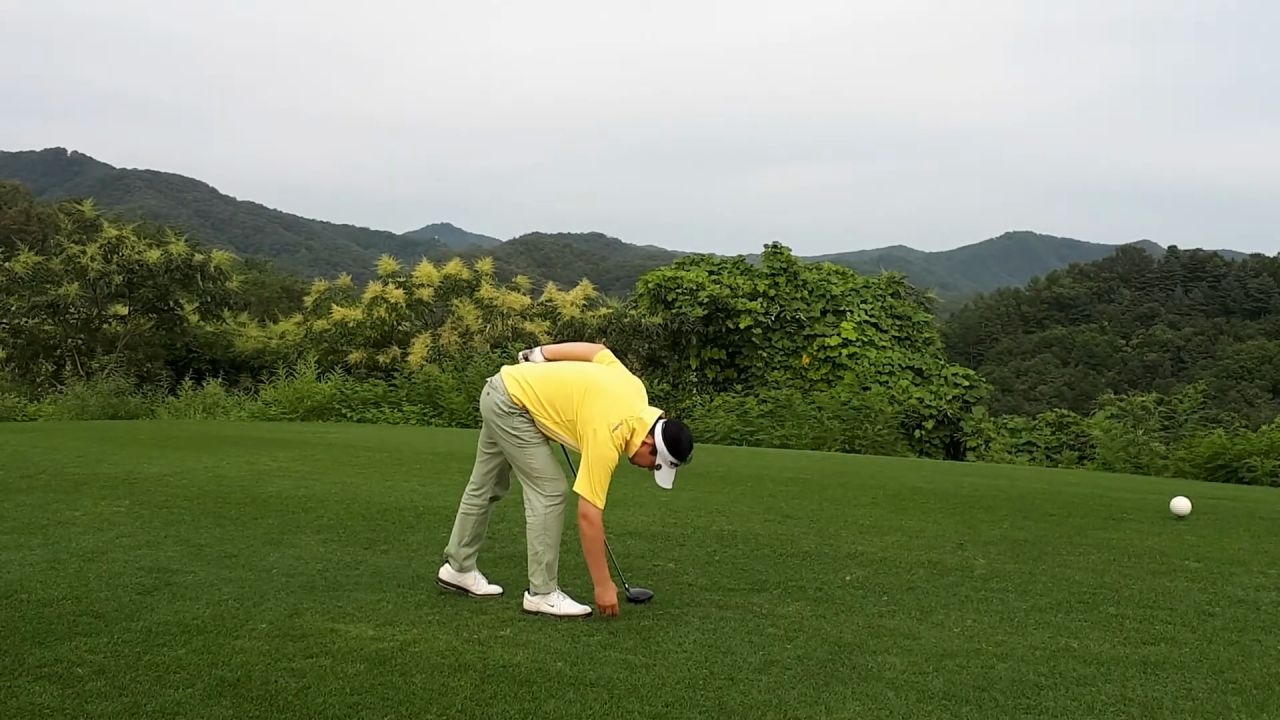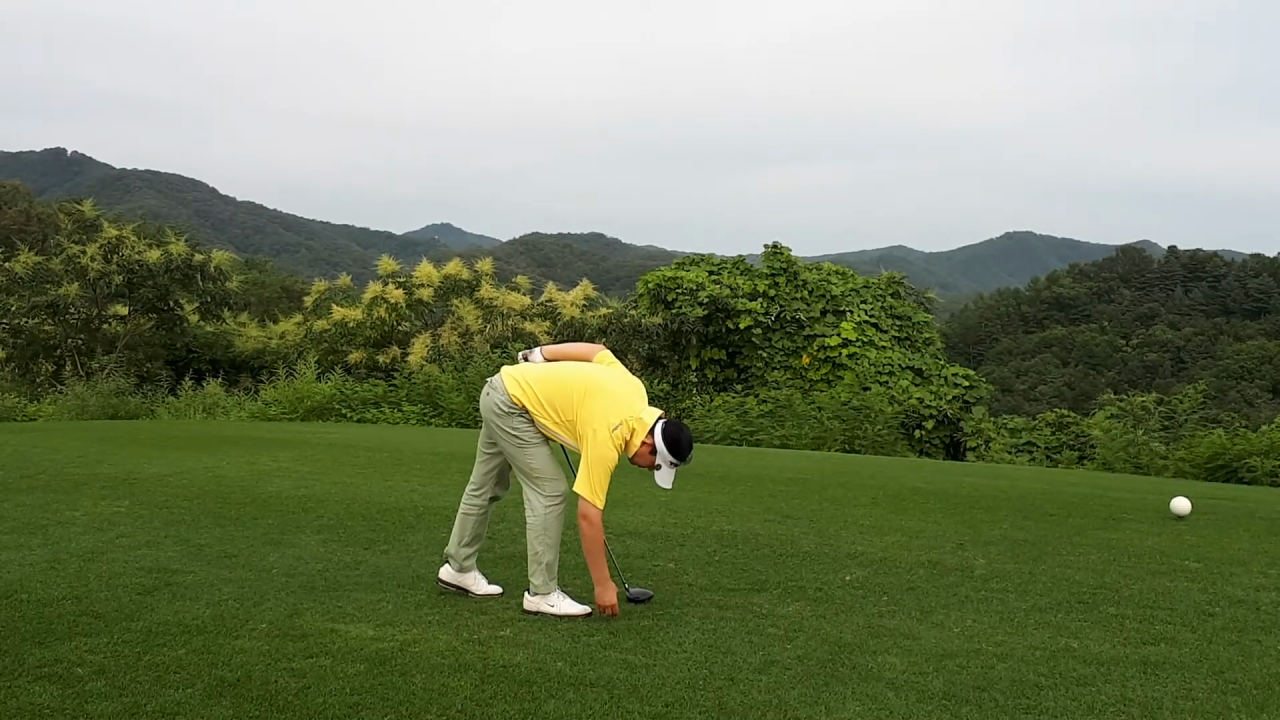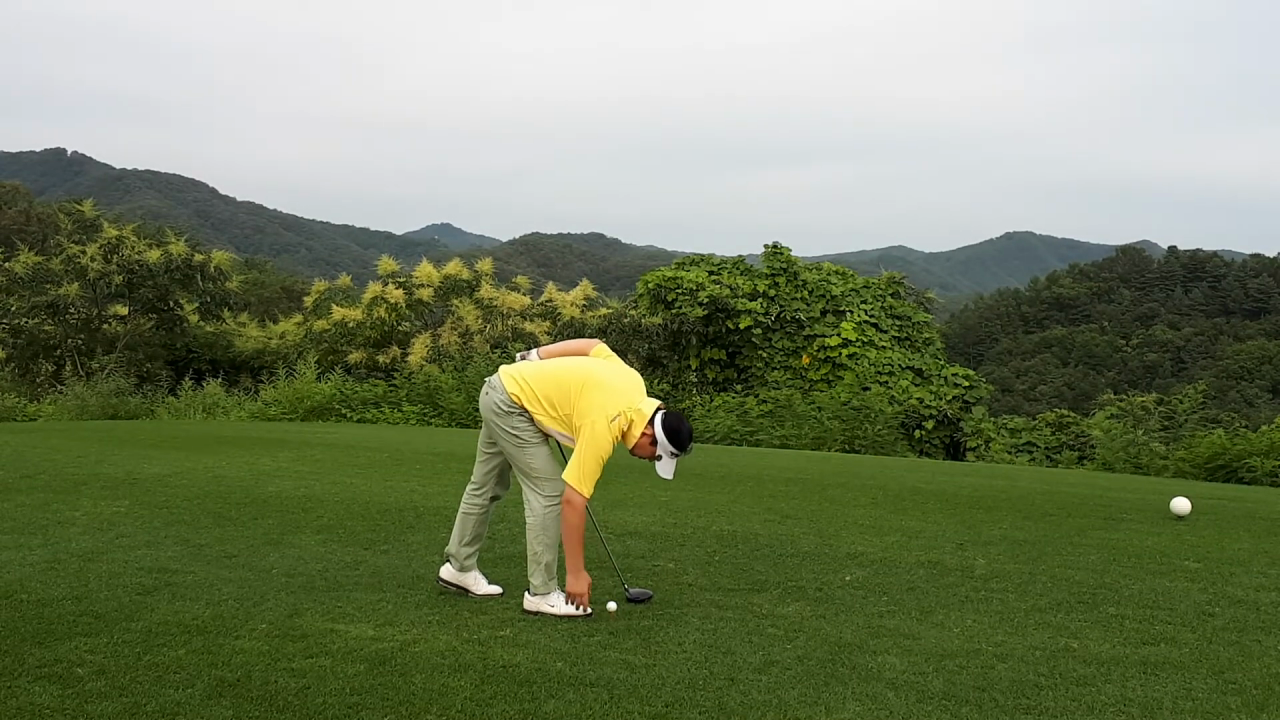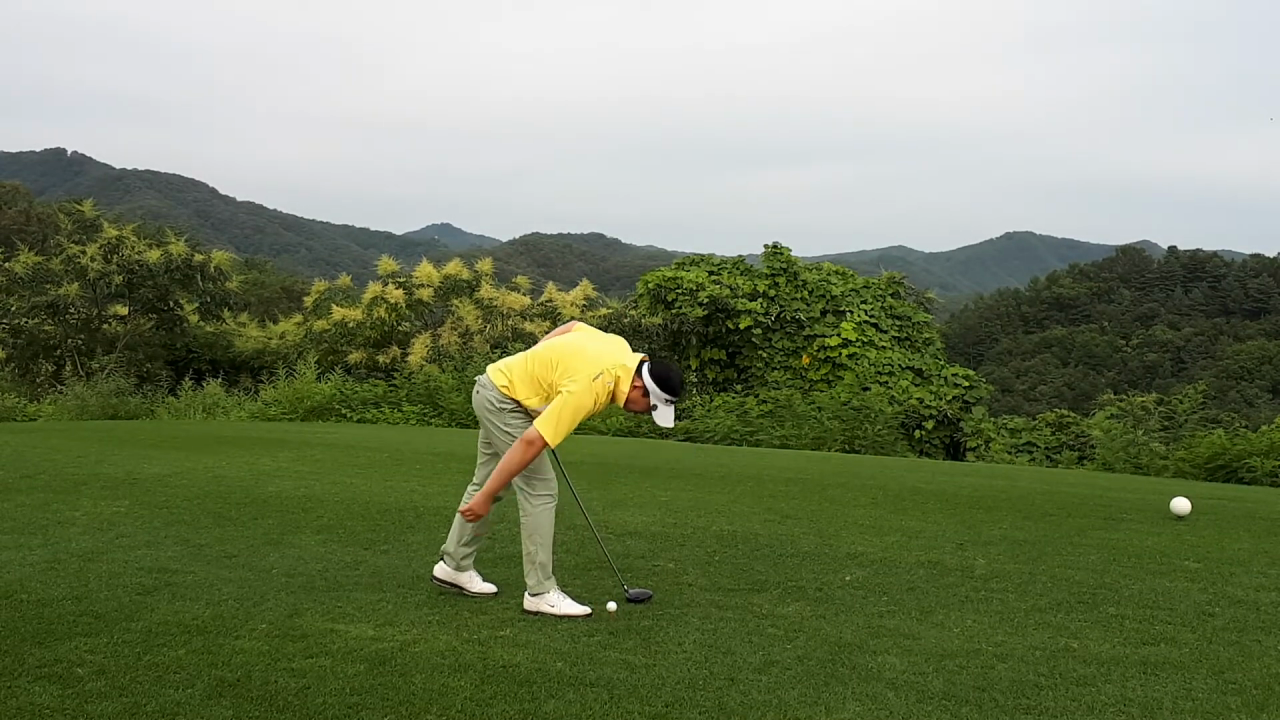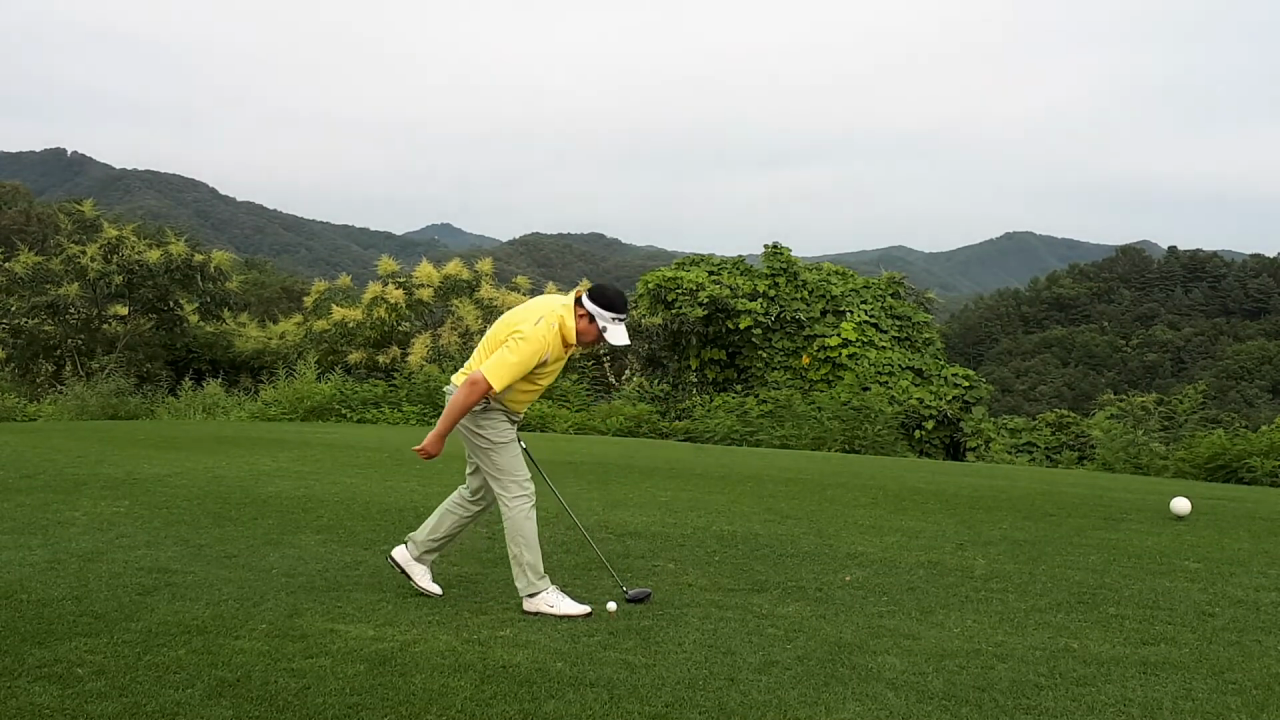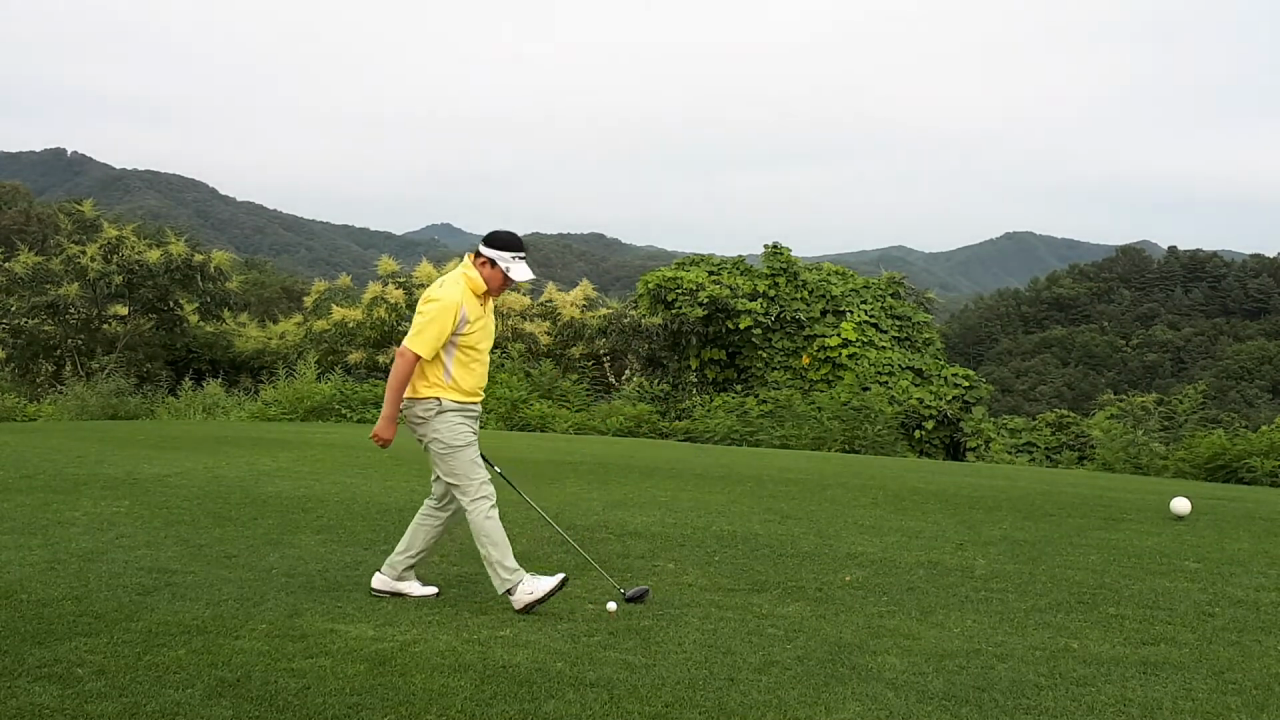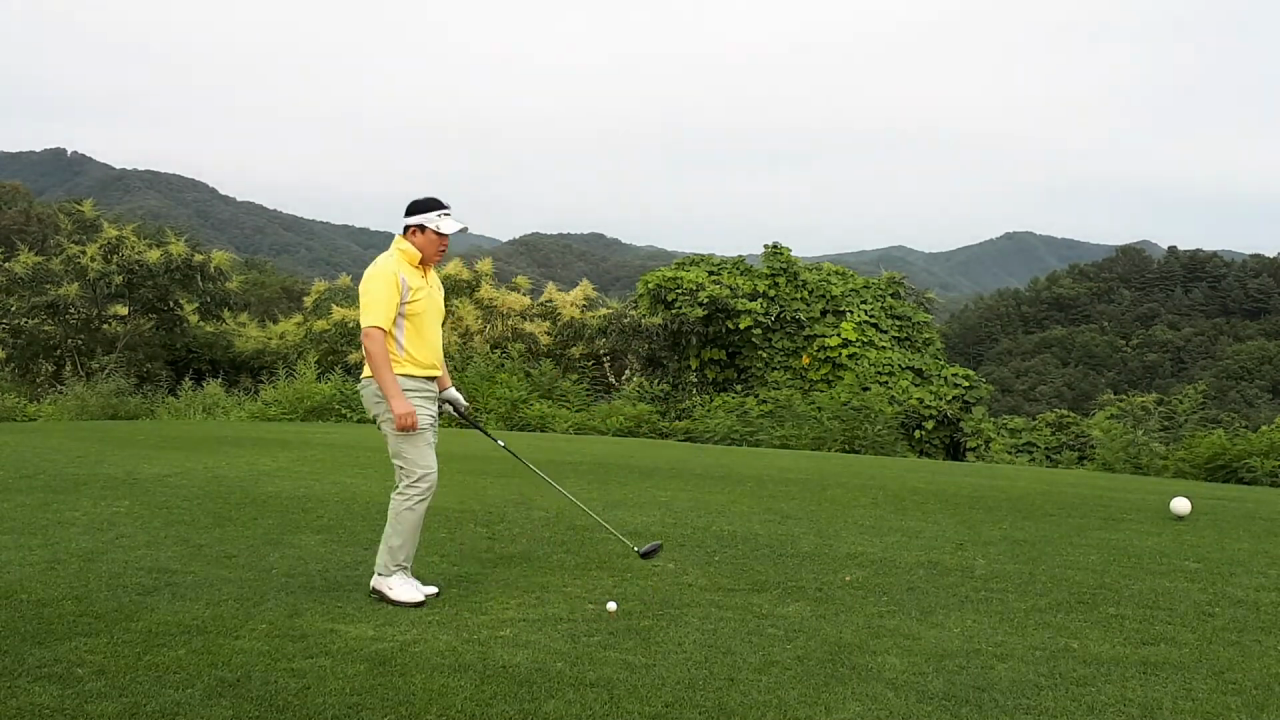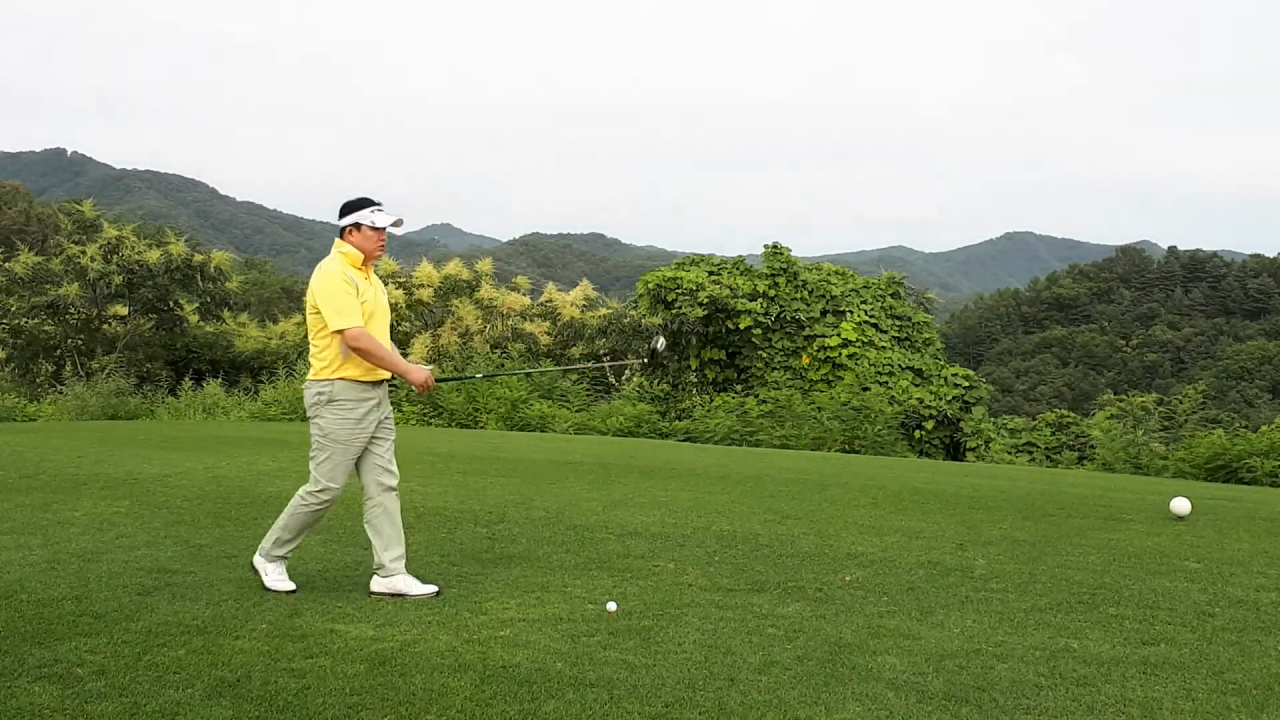
dt=0.3s
person 1, frame 1
left shoulder: (635, 392)
right shoulder: (607, 438)
left elbow: (598, 350)
right elbow: (588, 515)
left wrist: (539, 355)
right wrist: (603, 585)
left hip: (506, 387)
right hip: (511, 404)
left knee: (486, 486)
right knee: (550, 493)
left ankle: (459, 567)
right ankle: (542, 593)
person 1, frame 2
left shoulder: (635, 392)
right shoulder: (607, 438)
left elbow: (598, 351)
right elbow: (588, 515)
left wrist: (539, 356)
right wrist: (603, 584)
left hip: (504, 388)
right hip: (511, 404)
left knee: (486, 487)
right knee: (550, 493)
left ankle: (459, 568)
right ankle: (542, 593)
person 1, frame 3
left shoulder: (634, 387)
right shoulder: (604, 428)
left elbow: (593, 345)
right elbow: (572, 501)
left wrist: (536, 358)
right wrist: (575, 573)
left hip: (505, 388)
right hip: (511, 405)
left knee: (487, 486)
right knee: (545, 492)
left ankle: (459, 567)
right ankle: (542, 593)
person 1, frame 4
left shoulder: (622, 352)
right shoulder: (590, 388)
left elbow: (573, 327)
right elbow: (530, 443)
right wrist: (487, 497)
left hip: (497, 389)
right hip: (503, 400)
left knee: (487, 484)
right knee: (540, 489)
left ankle: (454, 565)
right ankle: (540, 592)
person 1, frame 5
left shoulder: (563, 314)
right shoulder: (539, 335)
right elbow: (476, 383)
right wrist: (437, 436)
left hip: (495, 405)
right hip: (477, 406)
left knee: (479, 492)
right knee: (518, 494)
left ankle: (414, 551)
right ankle: (538, 593)
person 1, frame 6
left shoulder: (482, 294)
right shoulder: (450, 297)
right elbow: (406, 356)
right wrist: (387, 418)
left hip: (459, 408)
right hip: (437, 410)
left knee: (447, 499)
right knee: (478, 496)
left ankle: (394, 574)
right ankle: (517, 585)
person 1, frame 7
left shoulder: (427, 274)
right shoulder: (387, 271)
right elbow: (373, 337)
left wrist: (446, 384)
right wrist: (395, 397)
left hip: (422, 392)
right hip: (398, 392)
left knee: (417, 481)
right knee: (417, 478)
left ankle: (393, 572)
right ankle: (391, 570)
person 1, frame 8
left shoulder: (366, 275)
right shoulder: (333, 274)
right elbow: (354, 338)
left wrist: (406, 370)
right wrist: (406, 369)
left hip: (373, 394)
right hip: (338, 395)
left knee: (383, 485)
right knee: (326, 487)
left ankle: (391, 573)
right ankle: (271, 555)
